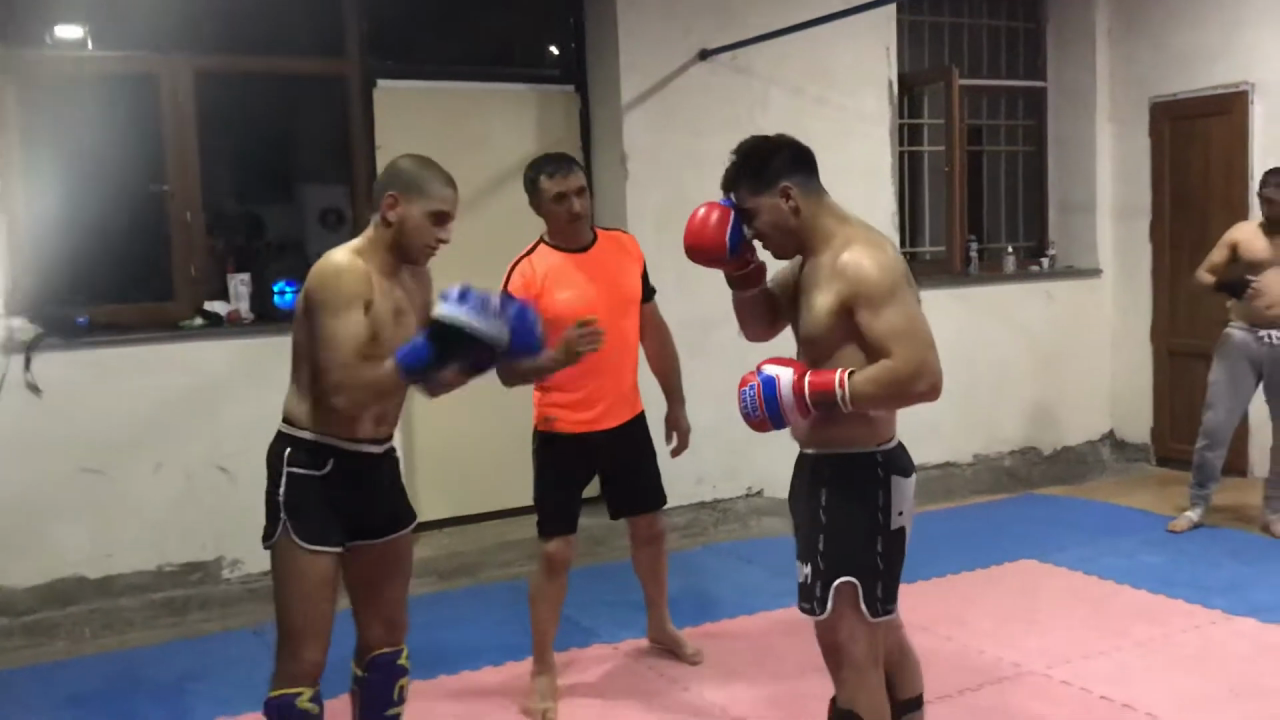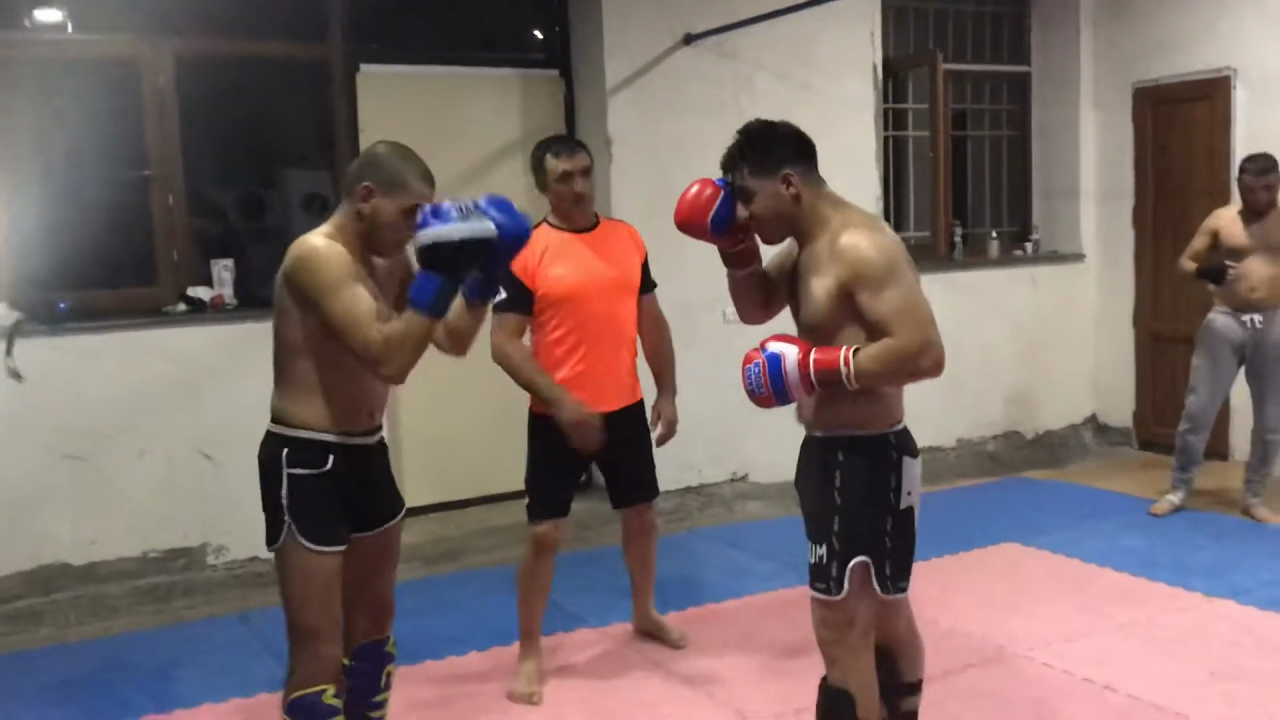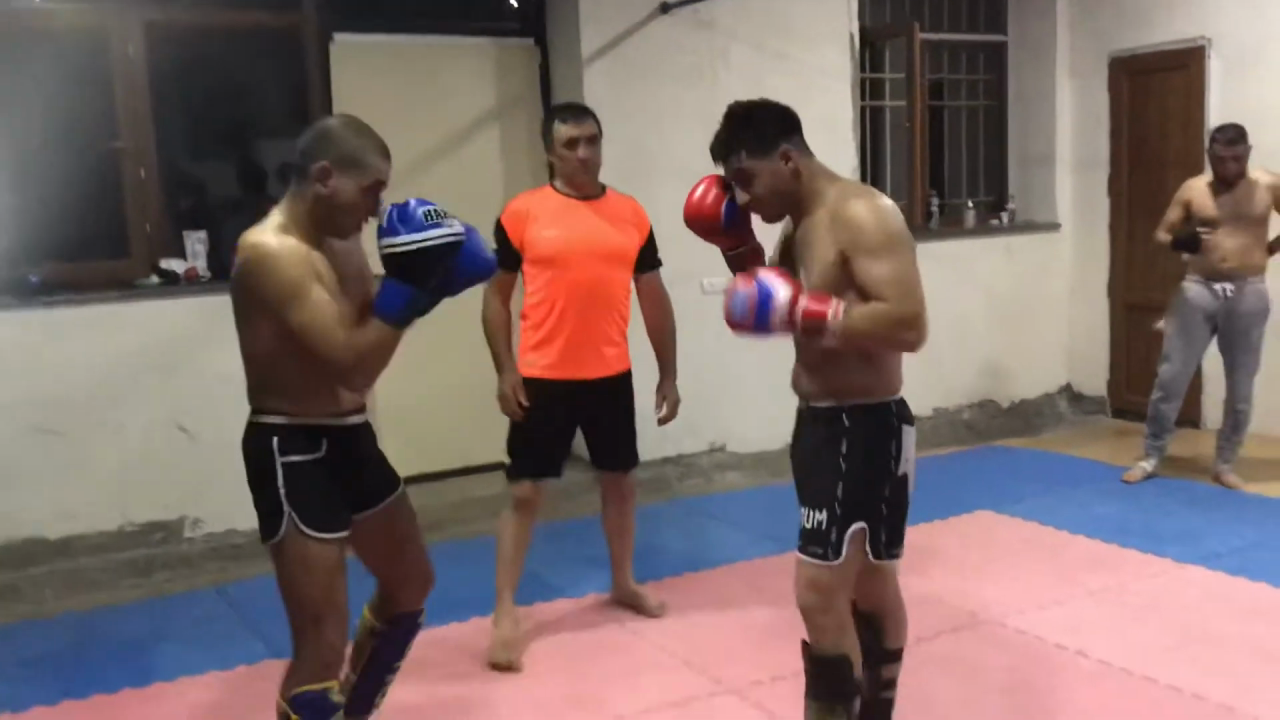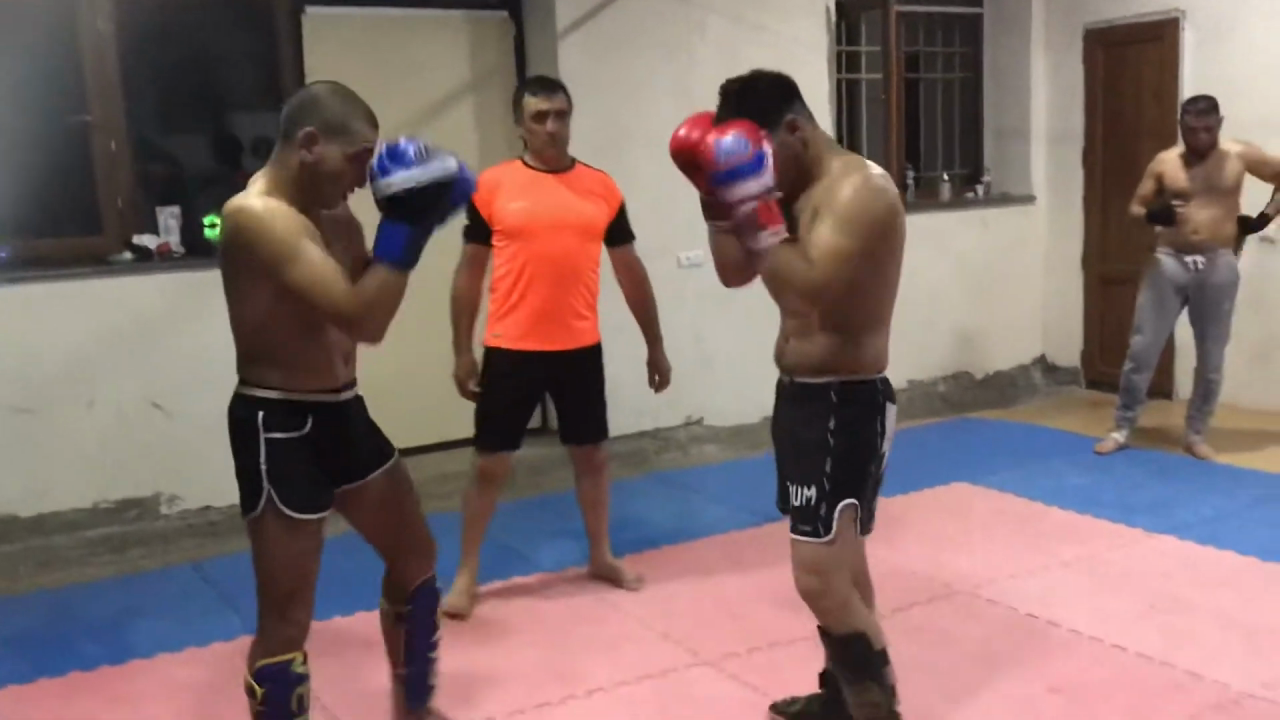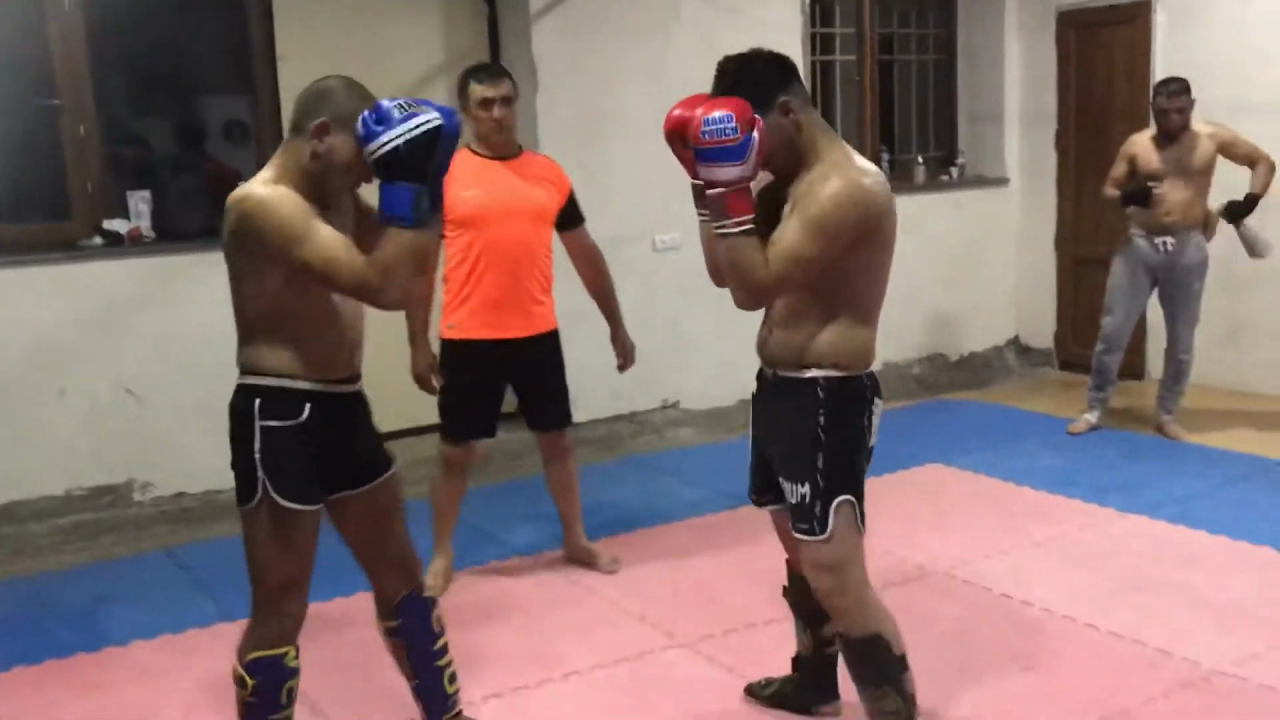
dt=0.2s
person 1, frame 1
left shoulder: (862, 262)
right shoulder: (812, 260)
left elbow: (922, 375)
right elbow: (760, 325)
left wrist: (809, 388)
right wrist: (740, 266)
left hip: (857, 478)
right hip: (830, 471)
left knee: (849, 650)
right knee: (877, 635)
person 1, frame 2
left shoulder: (862, 246)
right shoulder: (807, 246)
left elbow: (924, 353)
right elbow: (754, 308)
left wrist: (813, 367)
right wrist: (734, 243)
left hip: (865, 461)
right hip: (834, 453)
left knee: (840, 633)
right knee: (885, 614)
person 1, frame 3
left shoulder: (861, 215)
right shoulder: (800, 220)
left elbow: (907, 326)
right elbow: (764, 300)
left wrist: (800, 310)
right wrist: (737, 238)
left hip: (861, 429)
right hip: (825, 421)
left knee: (820, 597)
right knee: (867, 582)
person 1, frame 4
left shoulder: (860, 189)
right shoulder: (795, 189)
left elbow: (803, 292)
right elbow: (734, 272)
left wrist: (758, 205)
right wrist: (716, 196)
left hip: (844, 406)
right hip: (803, 396)
left knee: (824, 579)
right knee: (837, 563)
person 1, frame 5
left shoulder: (847, 187)
right shoulder: (789, 181)
left elbow: (754, 288)
right elbow: (724, 274)
left wrist: (729, 187)
right wrist: (709, 185)
left hip: (829, 401)
right hip: (783, 388)
left knee: (839, 580)
right knee: (803, 550)
person 2, frame 1
left shoulder: (413, 278)
right shoulder: (341, 272)
left elbow: (432, 380)
right elbow: (341, 391)
left wrist: (481, 349)
right wrist: (430, 344)
left hip: (377, 468)
right hip: (313, 468)
left knee: (386, 639)
right knee: (303, 661)
person 2, frame 2
left shoulder: (389, 260)
right shoulder: (316, 257)
left elbow: (455, 341)
right elbow: (390, 360)
left wrist: (481, 271)
right wrist: (440, 273)
left hip: (367, 457)
right hip: (306, 465)
left knee: (373, 627)
right knee: (319, 652)
person 2, frame 3
left shoulder: (342, 241)
right shoulder: (270, 254)
left elbow: (364, 330)
right elbow: (353, 366)
left wrist: (426, 286)
right wrist: (408, 281)
left hip: (352, 439)
right hip: (295, 454)
left knee: (410, 586)
right knee: (322, 642)
person 2, frame 4
left shoulder: (325, 203)
right shoulder: (256, 218)
left elbow: (368, 285)
right elbow: (365, 320)
left wrist: (415, 220)
right wrist: (403, 220)
left hip: (340, 412)
right hip: (281, 427)
left knee: (414, 561)
right knee: (285, 621)
person 2, frame 5
left shoulder: (339, 193)
right shoulder: (261, 205)
left elbow: (405, 268)
right elbow: (384, 287)
left wrist: (418, 177)
right wrist: (401, 181)
left hip: (343, 409)
right hip: (280, 418)
left knee: (401, 572)
right knee: (281, 614)
person 3, frame 1
left shoulder: (626, 250)
right shoulder: (527, 275)
left elbow: (654, 328)
right elbow: (508, 364)
left wrist: (677, 404)
right wrist: (558, 356)
left hip: (627, 421)
right hip: (562, 432)
left knee: (650, 526)
right knee: (555, 551)
left ankle: (660, 627)
right ankle: (543, 670)
person 3, frame 2
left shoulder: (628, 239)
right shoulder: (529, 254)
left elbow: (650, 320)
right elbow: (505, 343)
left wrist: (667, 394)
right wrist: (560, 402)
left hip: (625, 408)
right hip: (562, 417)
left knee: (641, 515)
right knee: (545, 533)
left ankle: (645, 614)
right ankle: (529, 654)
person 3, frame 3
left shoulder: (632, 214)
right shoulder: (522, 213)
left elbow: (653, 297)
right elbow: (495, 298)
left wrist: (668, 374)
right wrist: (505, 374)
left hip: (611, 376)
right hip: (542, 379)
left knee: (619, 482)
right knee: (525, 494)
left ankle: (624, 584)
right ankle: (505, 616)
person 3, frame 4
left shoulder: (602, 188)
right shoulder: (491, 185)
left elbow: (631, 271)
right elbow: (468, 272)
left wrist: (655, 347)
right wrist: (462, 351)
left hip: (579, 348)
right hip: (509, 351)
left knee: (590, 455)
right knee: (491, 465)
left ankle: (601, 557)
right ankle: (466, 574)
person 3, frame 5
left shoulder: (549, 173)
right shoulder: (441, 174)
left elbow: (584, 251)
left wrist: (617, 326)
right wrist: (418, 342)
left hip: (537, 335)
right hip: (467, 339)
left knee: (558, 441)
right knee: (457, 453)
left ankle: (576, 542)
right ankle: (441, 557)
person 4, frame 1
right shoulder: (1240, 234)
right elbow: (1201, 274)
right wrist: (1223, 284)
right hip: (1241, 339)
right knee: (1215, 425)
right ankle: (1197, 506)
person 4, frame 2
right shoulder: (1220, 220)
right elbow: (1184, 261)
right wrist: (1203, 272)
right hip: (1224, 323)
right knee: (1198, 409)
right ankle: (1178, 489)
person 4, frame 3
right shoulder: (1192, 190)
right elbow: (1160, 233)
right wrist: (1177, 242)
left hip: (1247, 295)
right hip: (1197, 292)
left knee: (1240, 388)
right knee: (1170, 377)
left ankle: (1224, 463)
right ankle: (1150, 456)
person 4, frame 4
left shoulder: (1241, 156)
right shoulder: (1164, 162)
right elbow: (1134, 206)
right wrist: (1152, 215)
left hip: (1217, 267)
right hip: (1167, 264)
left knee: (1210, 359)
right knee: (1142, 349)
left ankle: (1195, 434)
right ankle: (1122, 428)
person 4, frame 5
left shoulder: (1214, 138)
right shoulder: (1136, 144)
left elbow: (1264, 163)
right elbow: (1108, 189)
left wrist: (1250, 200)
right wrist: (1128, 196)
left hip: (1187, 249)
right hip: (1139, 246)
left knee: (1181, 340)
right knee: (1113, 331)
left ankle: (1166, 414)
right ankle: (1094, 409)
